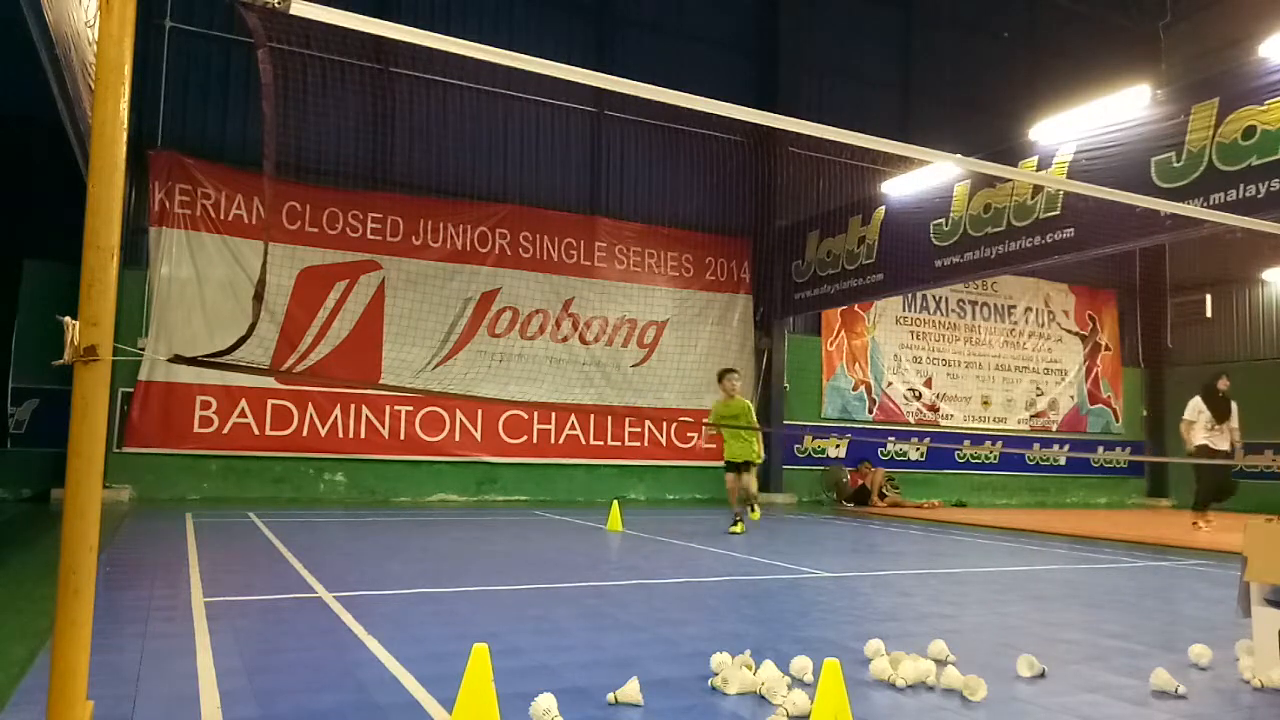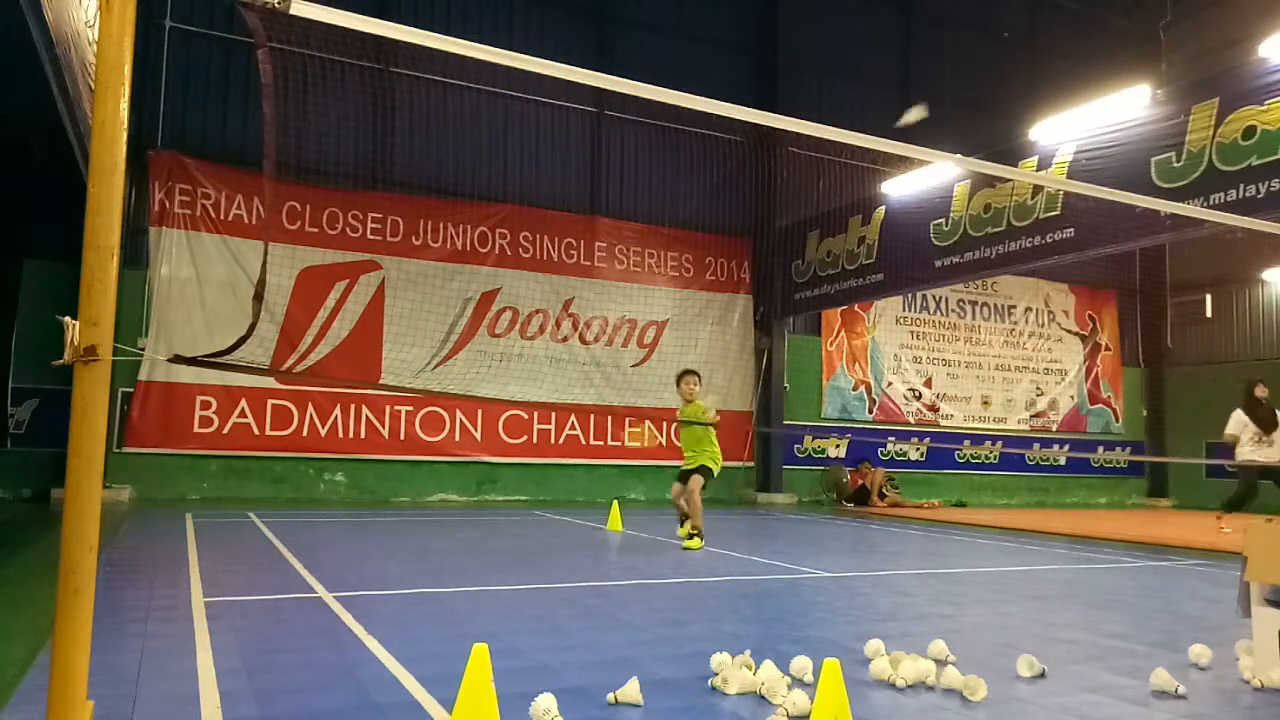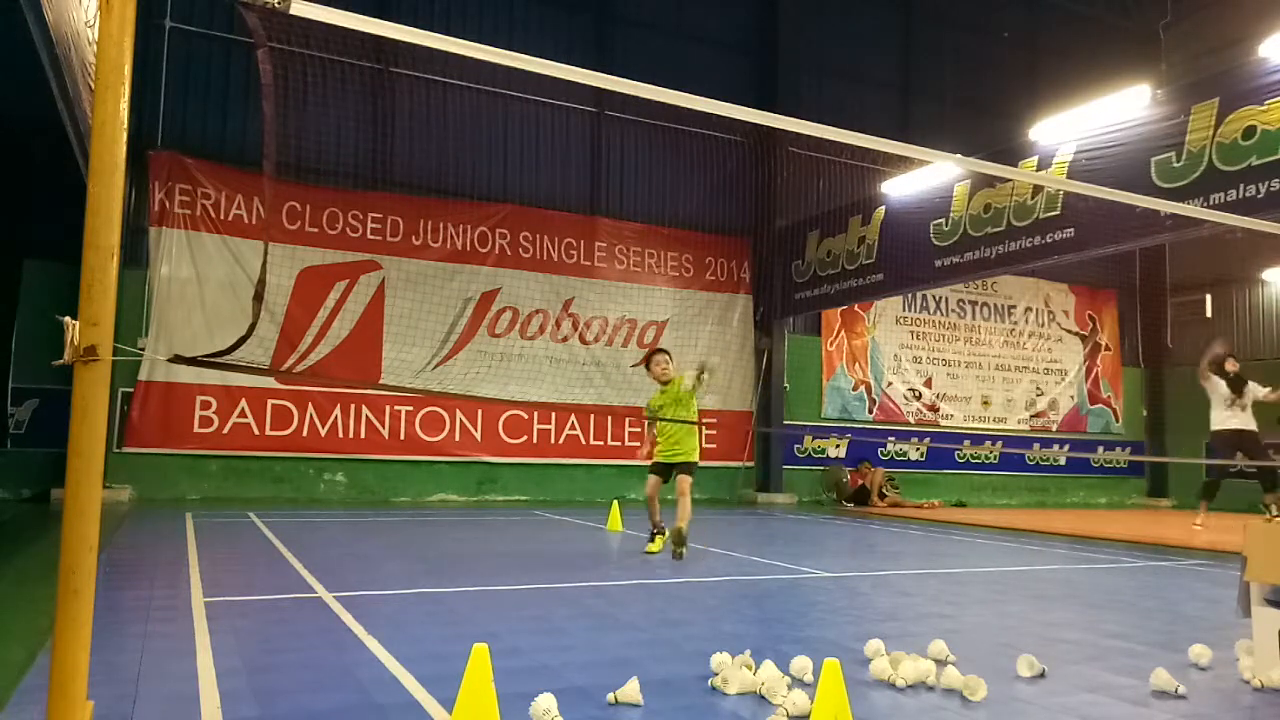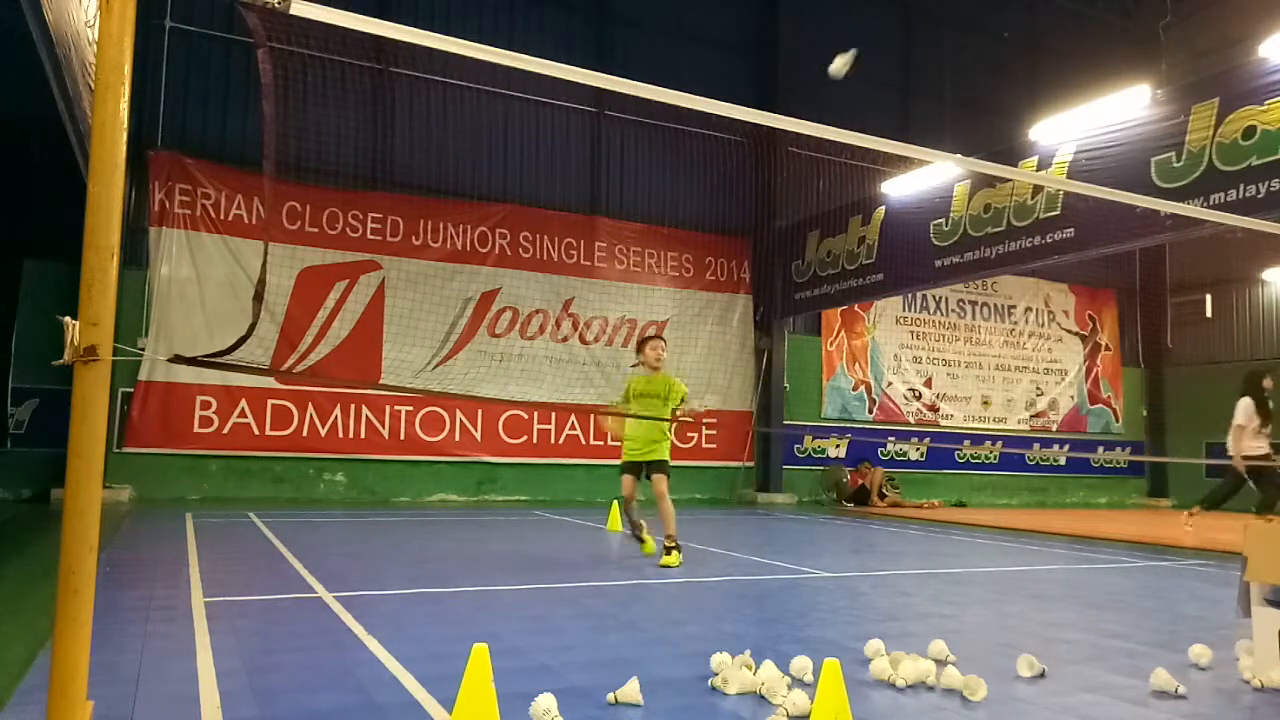
dt=0.4s
person 1, frame 1
left shoulder: (745, 405)
right shoulder: (718, 408)
left elbow: (755, 427)
right elbow: (713, 427)
left wrist: (760, 449)
left hip: (748, 451)
right hip: (731, 453)
left knee: (749, 489)
right knee: (731, 486)
left ankle: (752, 502)
right ankle: (738, 519)
person 1, frame 2
left shoulder: (700, 407)
right shoulder: (682, 413)
left elbow: (711, 416)
left wrist: (710, 416)
left hip: (708, 459)
right hip: (691, 460)
left knee: (692, 489)
right knee: (676, 495)
left ankle: (697, 533)
right ankle: (688, 517)
person 1, frame 3
left shoulder: (685, 385)
right shoulder: (654, 401)
left elbow: (699, 375)
left wrist: (701, 371)
right wrist: (645, 446)
left hip: (686, 451)
right hip: (664, 452)
left knee: (682, 489)
right knee: (650, 493)
left ankle: (679, 538)
right ankle: (658, 532)
person 1, frame 4
left shoulder: (671, 383)
right shoulder: (633, 383)
left elbow: (686, 401)
left wrist: (685, 410)
right wrist: (619, 420)
left hip: (658, 447)
right hip: (632, 447)
left knee: (661, 492)
right knee: (628, 494)
left ankle: (671, 545)
right ankle: (638, 530)
person 2, frame 1
left shoulder: (1230, 405)
right shoulder: (1197, 401)
left elbow: (1233, 428)
right elbow: (1184, 425)
left wrist: (1237, 445)
right wrist: (1188, 442)
left hip: (1222, 450)
right hip: (1201, 448)
left knee: (1229, 487)
right knee: (1206, 484)
left ankle: (1203, 509)
right ankle: (1196, 519)
person 2, frame 2
right shoulder: (1240, 414)
right elbow: (1228, 437)
right wrist: (1245, 442)
right hip: (1250, 460)
right knee: (1247, 490)
right ankle: (1222, 516)
person 2, frame 3
left shoulder: (1249, 385)
right shoulder: (1214, 382)
right elbow: (1203, 371)
right wrist: (1212, 354)
left hip: (1247, 432)
right hip: (1222, 432)
right knee: (1216, 472)
right ankle: (1201, 513)
person 2, frame 4
left shoulder: (1266, 404)
right shoulder: (1247, 402)
right elbow: (1238, 429)
right wrist: (1237, 456)
left hip: (1261, 454)
right hip: (1244, 455)
right knee: (1229, 488)
right ankle: (1192, 513)
